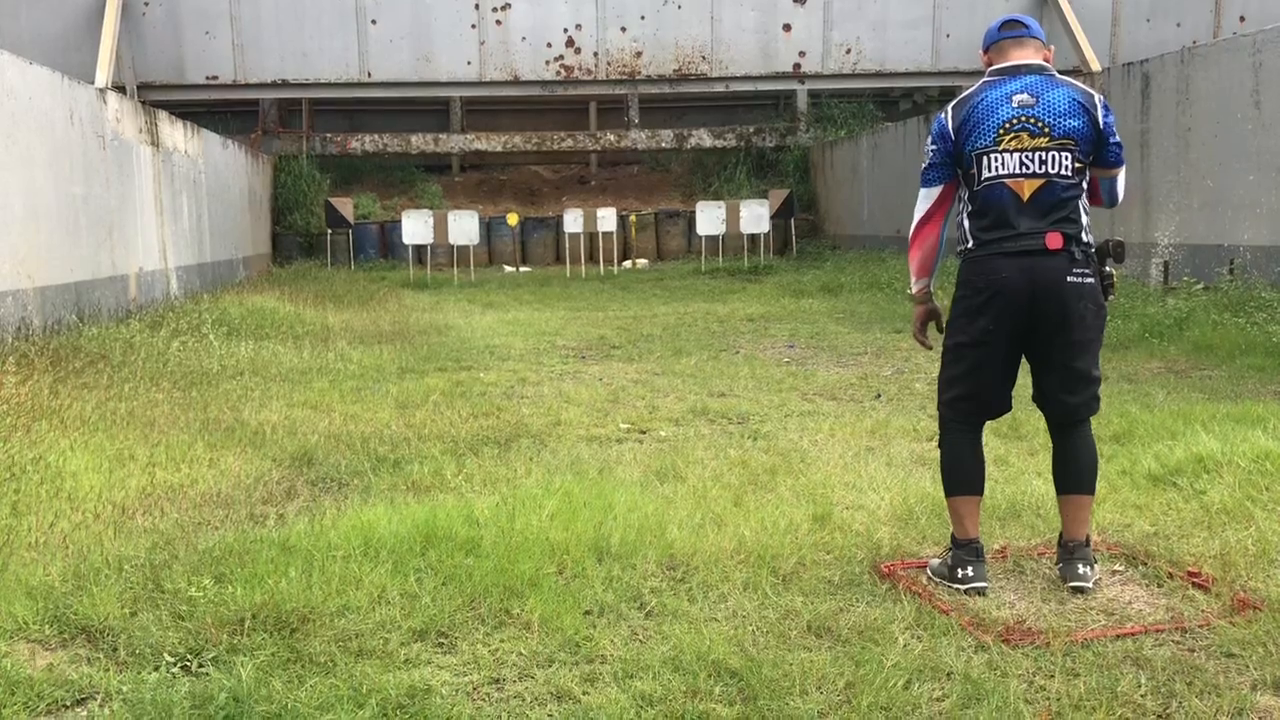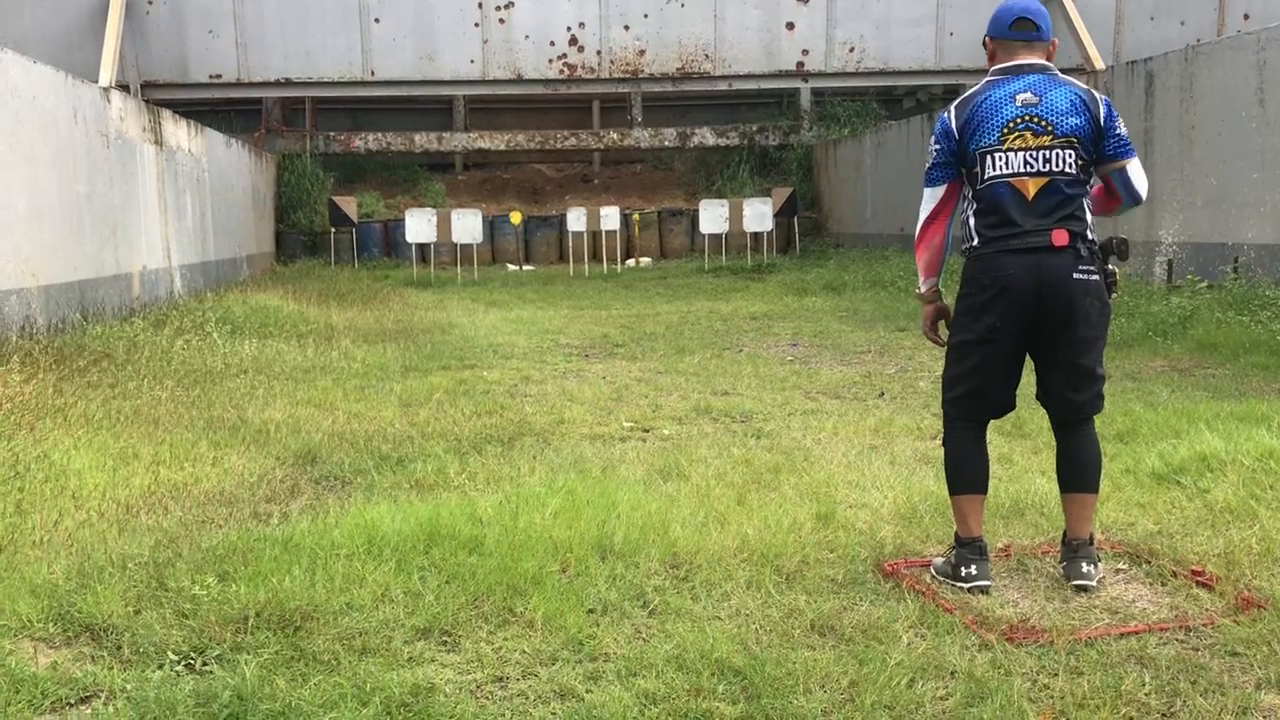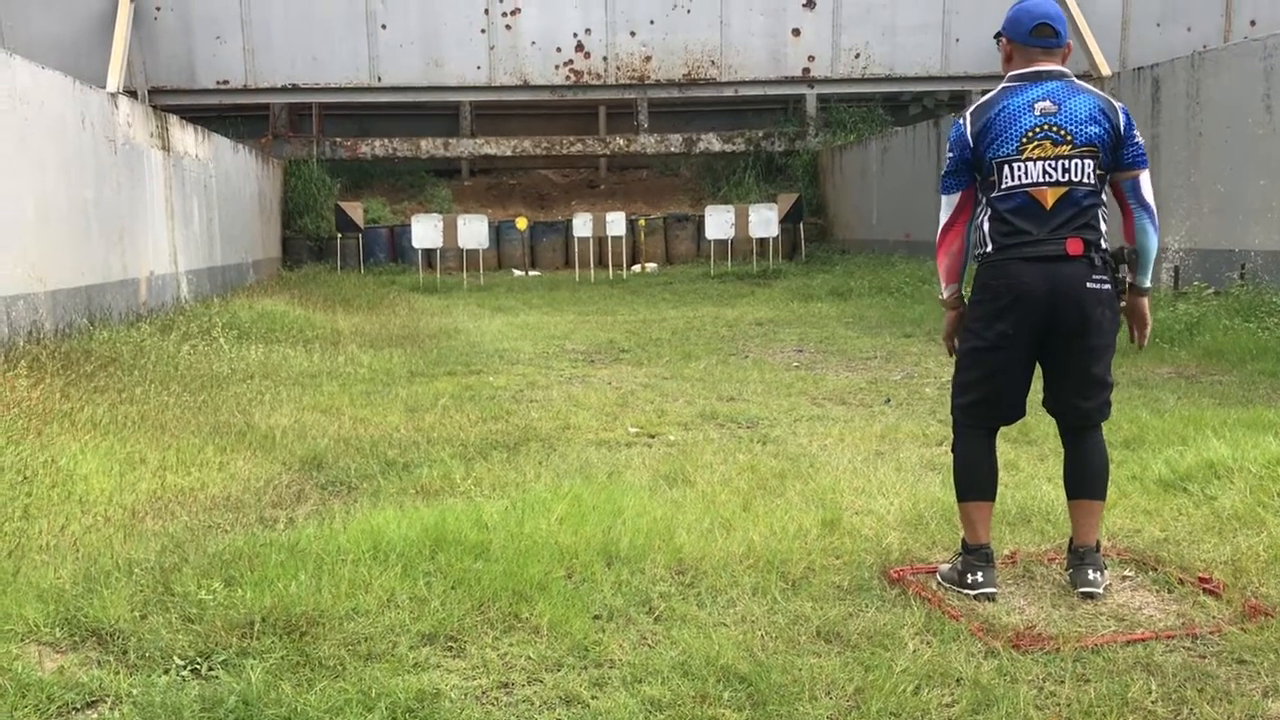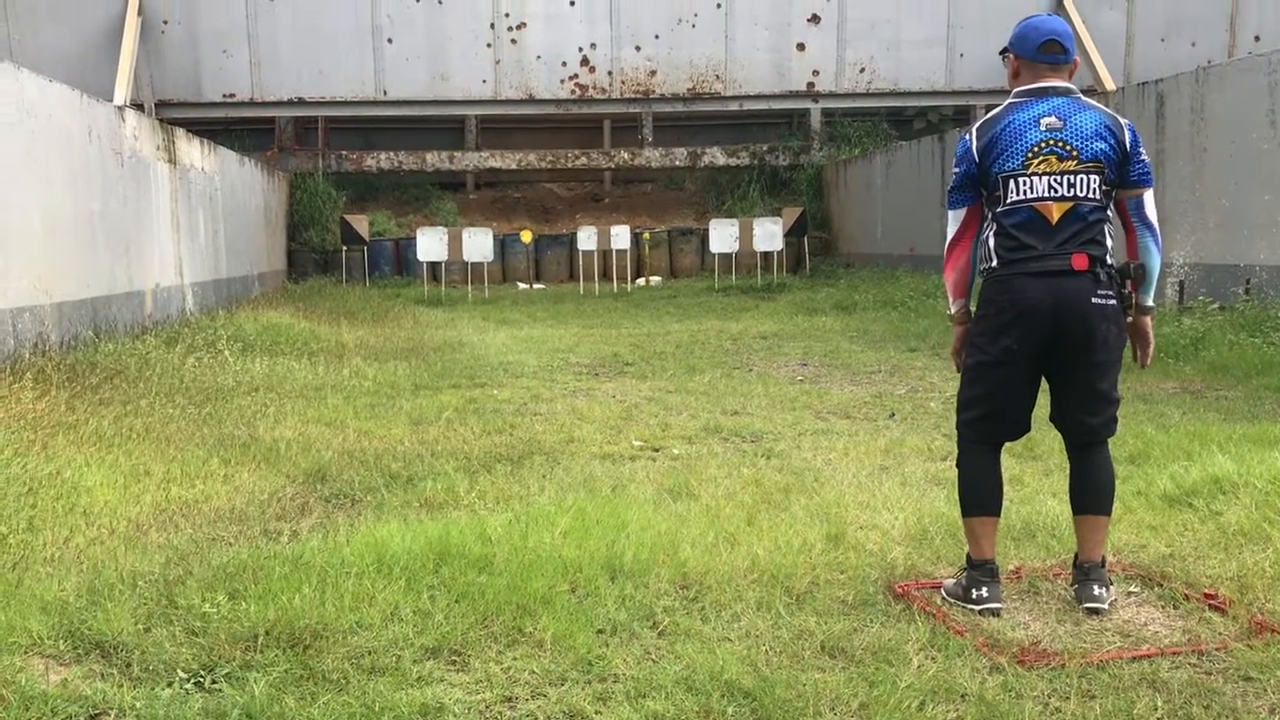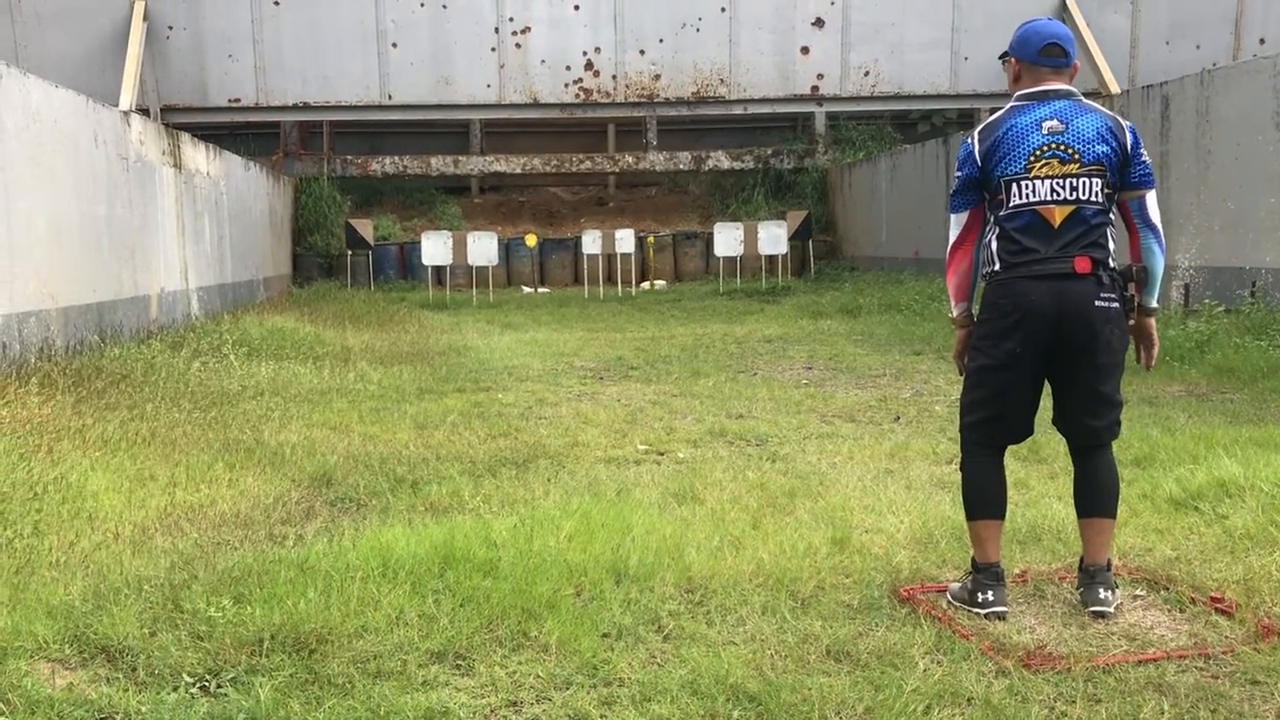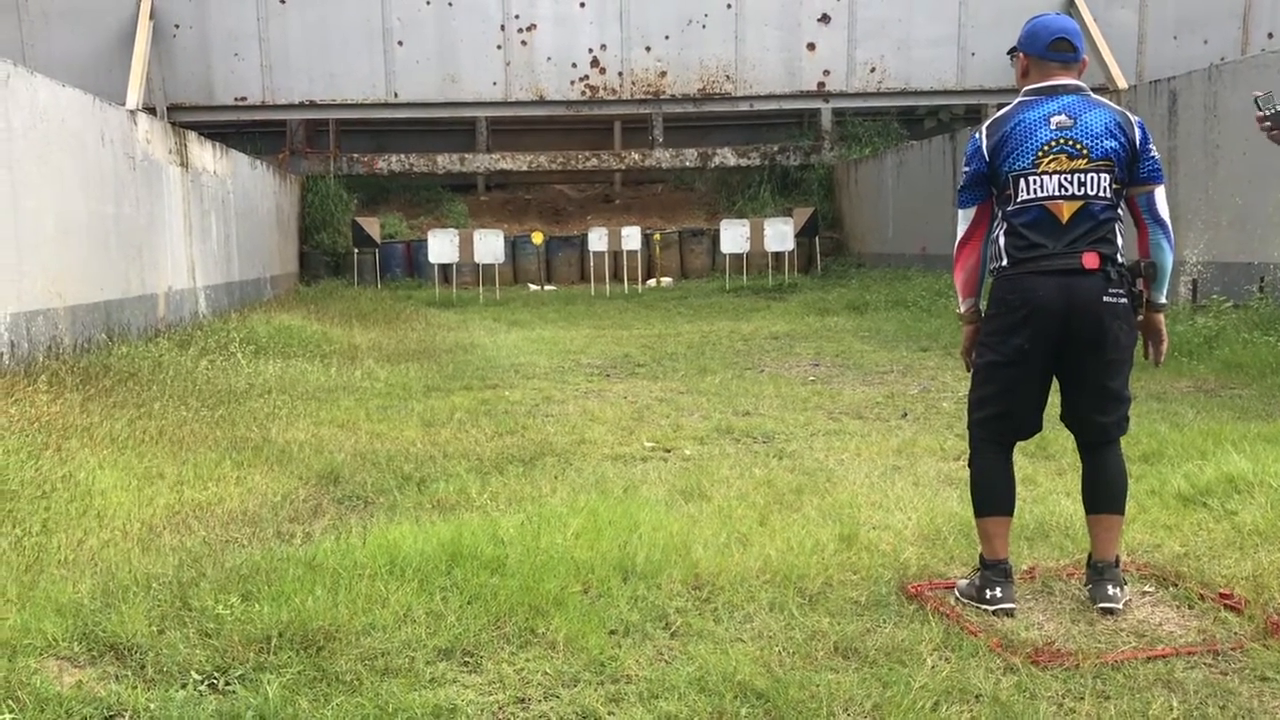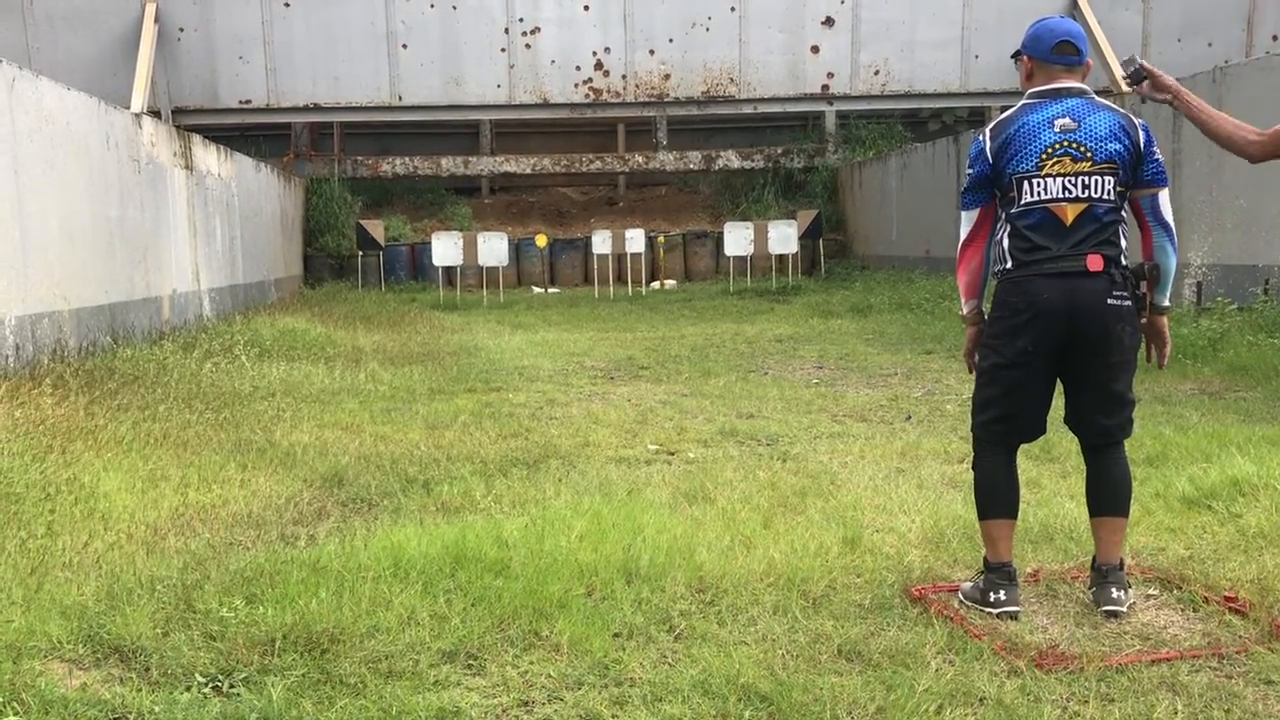
dt=0.7s
person 1, frame 1
left shoulder: (959, 113)
right shoulder: (1088, 103)
left elbow: (931, 211)
right elbow: (1110, 193)
left wrist: (921, 293)
left hip: (989, 278)
right hip: (1068, 275)
left knee: (961, 416)
right knee: (1071, 416)
left ankle: (966, 558)
right ankle: (1077, 556)
person 1, frame 2
left shoulder: (963, 112)
right shoulder: (1089, 102)
left elbow: (936, 210)
right elbow: (1132, 191)
left wrist: (929, 292)
left hip: (993, 276)
right hip: (1072, 273)
left knee: (965, 414)
right knee: (1075, 414)
left ankle: (970, 555)
right ankle: (1080, 554)
person 1, frame 3
left shoulder: (979, 116)
right shoulder: (1107, 111)
left elbow: (955, 218)
right elbow: (1139, 206)
left wrist: (952, 300)
right wrist: (1139, 288)
left hip: (1005, 283)
right hip: (1085, 282)
left knee: (975, 420)
right knee: (1083, 422)
left ankle: (976, 563)
right ankle: (1088, 562)
person 1, frame 4
left shoulder: (985, 132)
right shoulder: (1114, 128)
left elbow: (962, 233)
right elbow: (1143, 224)
left wrist: (961, 316)
right wrist: (1141, 308)
left hip: (1010, 298)
right hip: (1091, 297)
left knee: (980, 435)
right knee: (1090, 437)
left ankle: (982, 578)
right ankle: (1092, 577)
person 1, frame 5
left shoulder: (987, 136)
right shoulder: (1114, 130)
left elbow: (964, 237)
right elbow: (1146, 226)
left wrist: (962, 319)
right wrist: (1145, 309)
left hip: (1012, 302)
right hip: (1093, 300)
left knee: (983, 439)
right knee: (1093, 440)
left ankle: (987, 581)
right ankle: (1097, 580)
person 1, frame 6
left shoulder: (995, 131)
right shoulder: (1124, 125)
left elbow: (972, 232)
right elbow: (1155, 222)
left wrist: (970, 315)
right wrist: (1154, 305)
left hip: (1021, 297)
right hip: (1101, 296)
left knee: (992, 435)
right knee: (1102, 436)
left ankle: (995, 578)
right ankle: (1106, 577)
person 1, frame 7
left shoulder: (999, 133)
right shoulder: (1128, 127)
left elbow: (975, 234)
right elbow: (1158, 225)
left wrist: (972, 317)
right wrist: (1158, 308)
left hip: (1024, 300)
right hip: (1104, 298)
left knee: (995, 438)
right knee: (1105, 438)
left ankle: (999, 581)
right ankle: (1110, 580)
